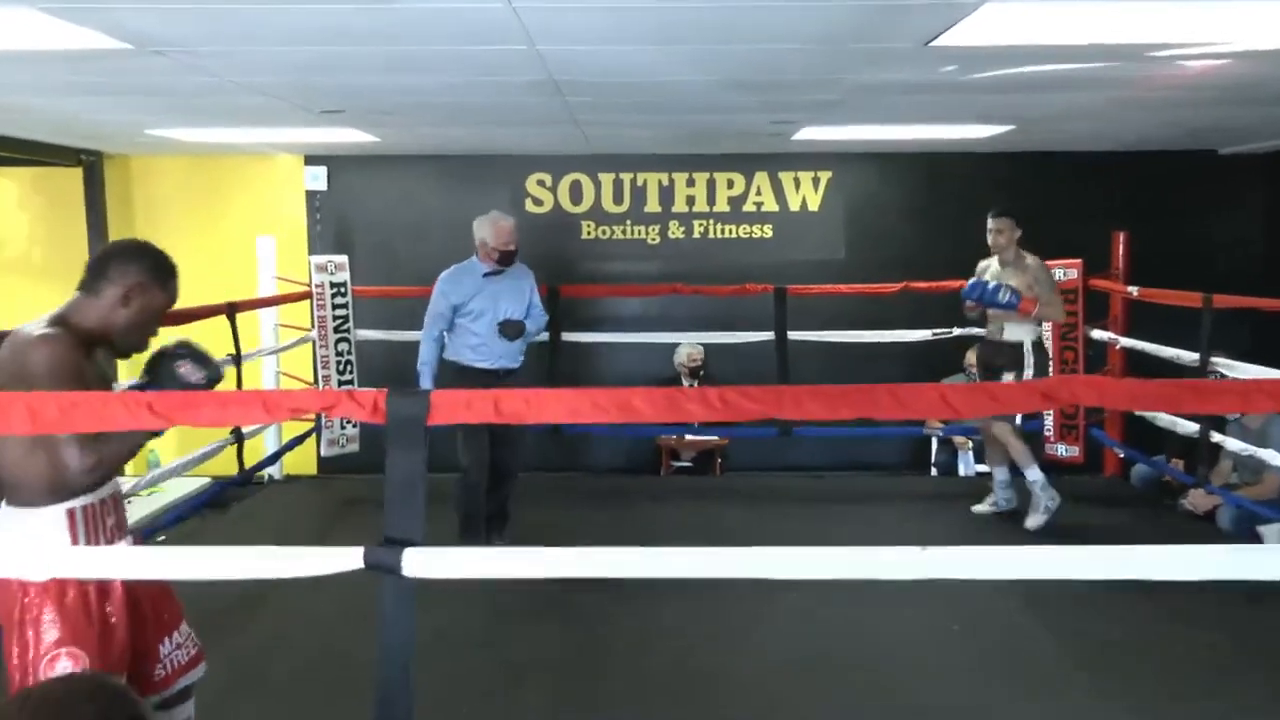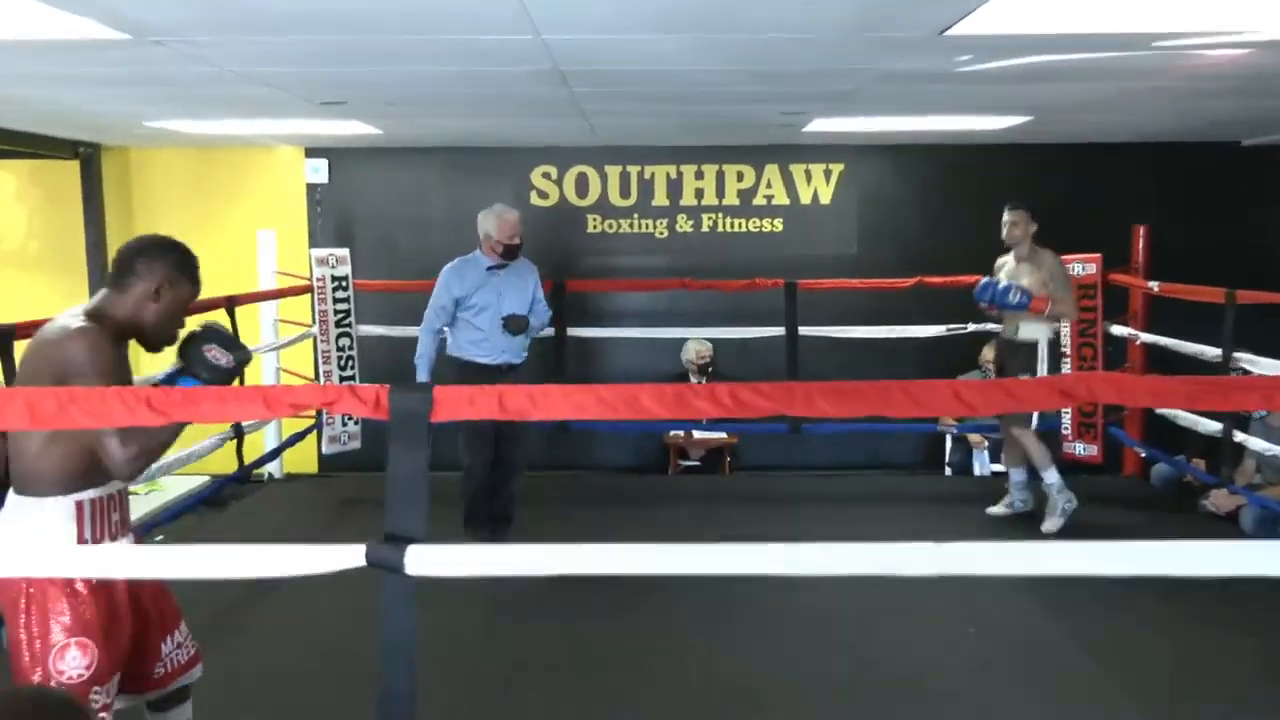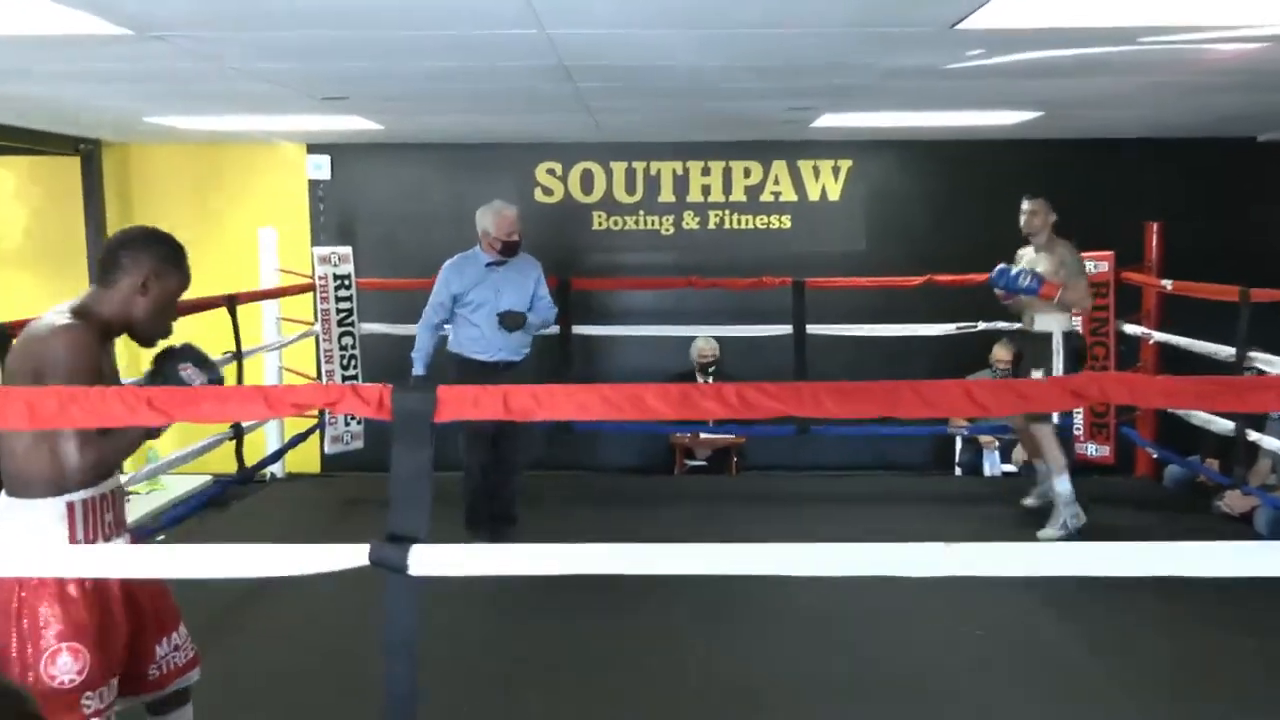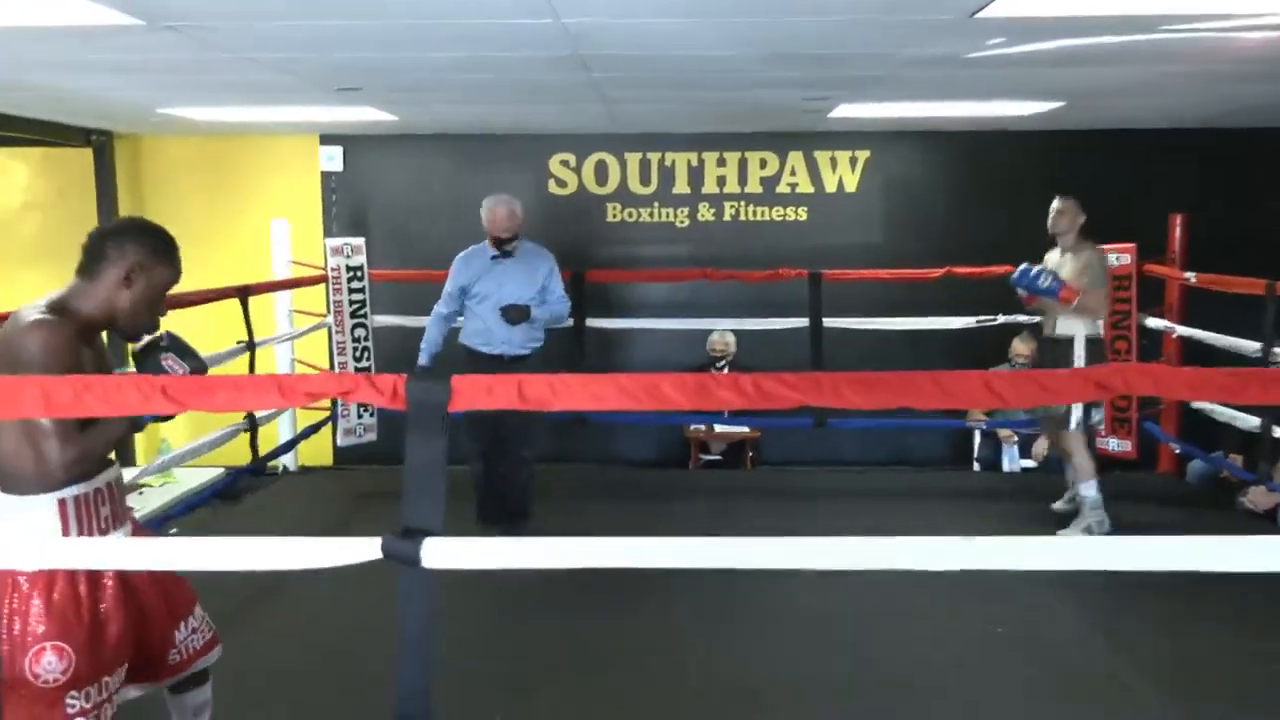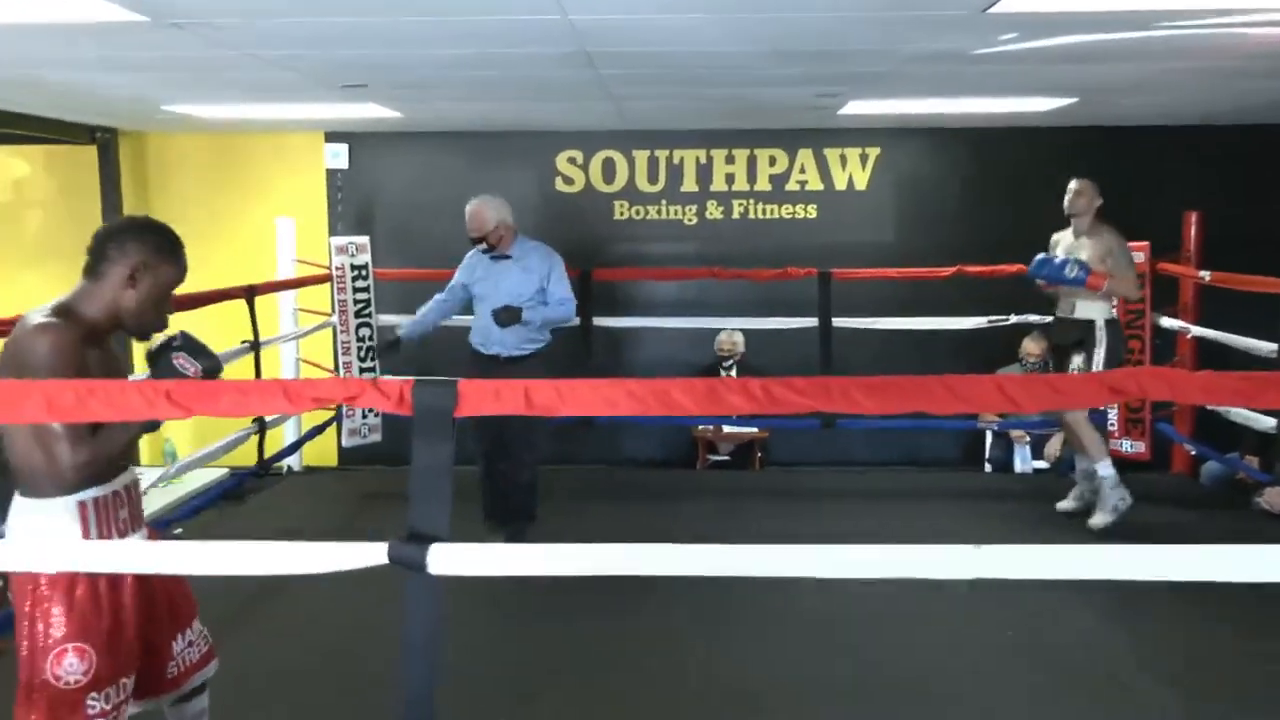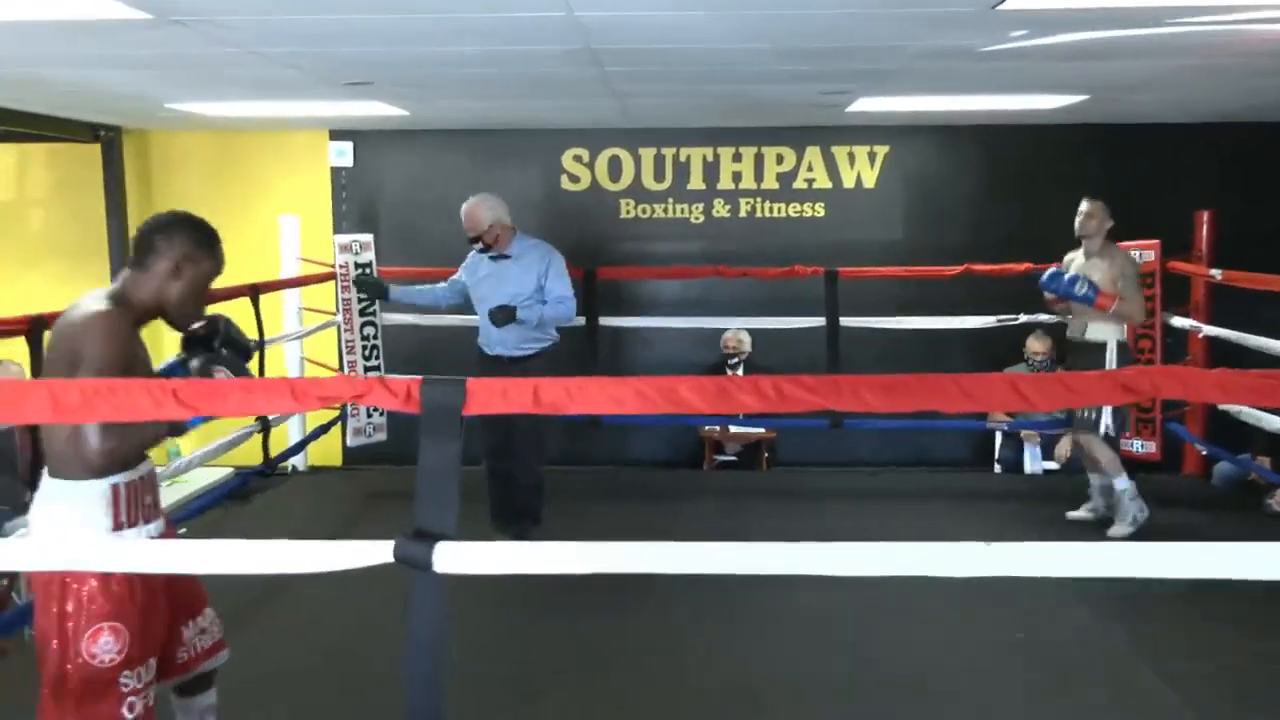
dt=0.2s
person 1, frame 1
left shoulder: (80, 346)
right shoulder: (46, 350)
right elbow: (85, 467)
left wrist: (148, 395)
left hip: (102, 544)
left knee: (174, 664)
person 1, frame 2
left shoulder: (94, 338)
right shoulder: (84, 343)
right elbow: (124, 456)
left wrist: (177, 382)
right wrist: (194, 385)
left hip: (99, 539)
right hip: (53, 550)
left knee: (170, 664)
person 1, frame 3
left shoulder: (90, 339)
right shoulder: (67, 340)
right elbow: (80, 465)
left hip: (101, 539)
right hip: (47, 551)
left knee: (171, 662)
person 1, frame 4
left shoulder: (85, 335)
right shoulder: (41, 336)
right elbow: (65, 461)
left hip: (106, 529)
right hip: (47, 546)
left knee: (187, 645)
person 1, frame 5
left shoulder: (98, 337)
right shoulder: (49, 340)
right elbow: (75, 463)
left hip: (120, 533)
right hip: (64, 549)
left knee: (188, 660)
person 1, frame 6
left shoulder: (117, 323)
right shoulder: (101, 327)
right elbow: (99, 449)
left wrist: (188, 365)
left hip: (131, 524)
right hip: (86, 533)
left knee: (196, 645)
person 2, frame 1
left shoulder: (523, 276)
right shoulder: (453, 280)
left elbow: (540, 318)
right elbow: (432, 335)
left wrist: (524, 328)
right wrist: (427, 384)
left hip: (509, 379)
right hip: (467, 380)
left knee: (506, 461)
right knee: (475, 462)
left ankle: (495, 530)
right ankle: (472, 539)
person 2, frame 2
left shoulder: (528, 271)
right shoulder: (456, 273)
left elbow: (543, 313)
right elbow: (432, 327)
left wrist: (528, 322)
right wrist: (423, 377)
left hip: (512, 375)
right hip: (471, 375)
left knee: (510, 456)
right knee: (478, 458)
left ankle: (499, 526)
right ankle: (478, 530)
person 2, frame 3
left shoulder: (529, 267)
right shoulder: (455, 269)
left elbow: (548, 311)
right elbow: (431, 323)
left wrist: (526, 319)
right wrist: (419, 371)
left hip: (513, 373)
right hip: (471, 372)
left knee: (509, 453)
right knee: (477, 454)
left ankle: (503, 525)
right ankle: (480, 528)
person 2, frame 4
left shoulder: (542, 260)
right shoulder: (467, 261)
left elbow: (562, 307)
right elbow: (444, 312)
left wrist: (531, 312)
right wrist: (425, 359)
left hip: (522, 367)
right hip: (479, 365)
left knee: (519, 446)
right knee: (484, 445)
left ankle: (515, 521)
right ankle: (492, 521)
person 2, frame 5
left shoulder: (544, 259)
right shoulder: (474, 261)
left elbow: (566, 308)
right elbow: (447, 302)
left wrist: (525, 314)
right wrist: (404, 333)
left hip: (527, 365)
right hip: (483, 364)
left knee: (525, 446)
right knee: (489, 448)
left ankle: (519, 522)
right ankle: (499, 523)
person 2, frame 6
left shoulder: (544, 257)
right shoulder: (476, 262)
left elbow: (567, 309)
right elbow: (445, 294)
left wrist: (519, 313)
right wrist: (389, 292)
left hip: (532, 366)
right hip: (491, 365)
left knee: (530, 448)
right knee: (496, 448)
left ankle: (528, 524)
right ankle: (505, 524)
person 3, frame 1
left shoulder: (1034, 268)
right shoulder: (983, 268)
left elbow: (1058, 313)
right elbow: (974, 311)
left wrist: (1019, 304)
right wrist: (972, 304)
left hip: (1020, 351)
right hip: (990, 347)
left knee: (1002, 427)
right knee: (986, 426)
left ankle: (1043, 493)
right ankle: (1002, 493)
person 3, frame 2
left shoulder: (1048, 263)
right shoulder: (1001, 263)
left elbow: (1070, 311)
left wrist: (1030, 302)
right wrist: (989, 302)
left hip: (1036, 349)
right hip: (1008, 346)
left knee: (1020, 428)
right knee: (1006, 425)
left ankle: (1060, 496)
right ankle: (1018, 496)
person 3, frame 3
left shoulder: (1064, 252)
right shoulder: (1022, 257)
left elbow: (1083, 300)
left wrist: (1042, 288)
right wrist: (1006, 293)
left hip: (1055, 343)
right hip: (1031, 341)
left knee: (1041, 425)
right knee: (1019, 421)
left ankle: (1068, 508)
right ankle: (1047, 484)
person 3, frame 4
left shoulder: (1090, 256)
right shoulder: (1049, 255)
left elbow: (1101, 307)
left wrist: (1061, 291)
right wrist: (1029, 295)
left hip: (1078, 346)
right hip: (1052, 344)
left knee: (1070, 431)
right knee: (1049, 422)
left ankle: (1093, 514)
right ankle: (1079, 488)
person 3, frame 5
left shoulder: (1109, 239)
right shoulder: (1058, 240)
left elbow: (1133, 289)
left wrist: (1089, 279)
right wrist: (1045, 281)
left hip: (1095, 330)
right hip: (1063, 327)
left knee: (1074, 413)
right knee: (1067, 414)
left ankle: (1113, 489)
right ankle: (1086, 485)
person 3, frame 6
left shoulder: (1120, 261)
right shoulder: (1069, 259)
left elbow: (1137, 315)
left wrist: (1097, 298)
right wrist: (1055, 298)
left hip: (1106, 351)
right hip: (1076, 347)
left knee: (1087, 434)
right knee: (1080, 432)
left ankle: (1132, 503)
right ankle: (1102, 498)
